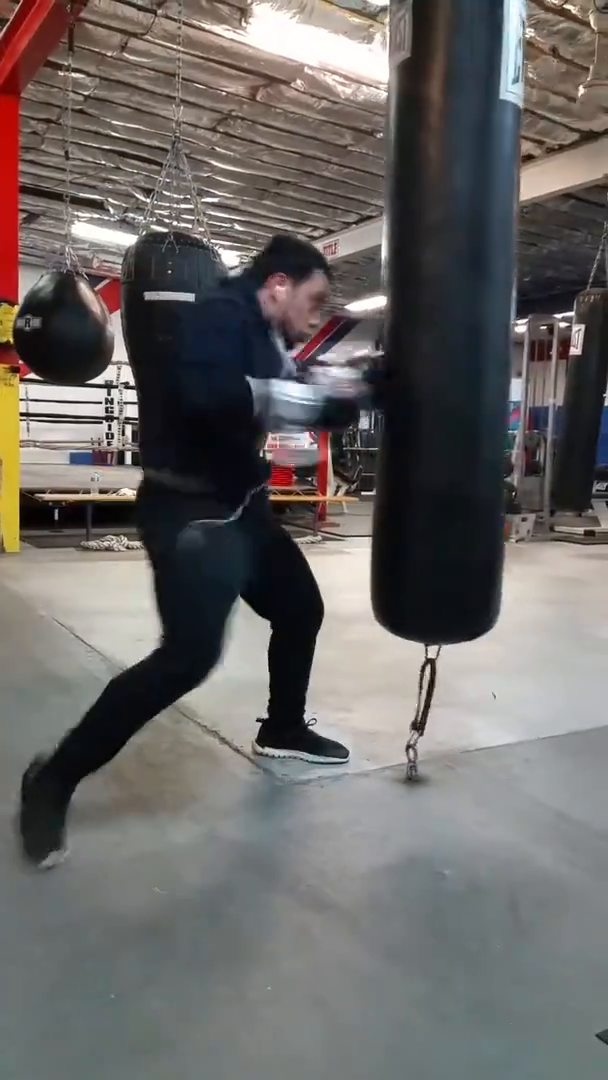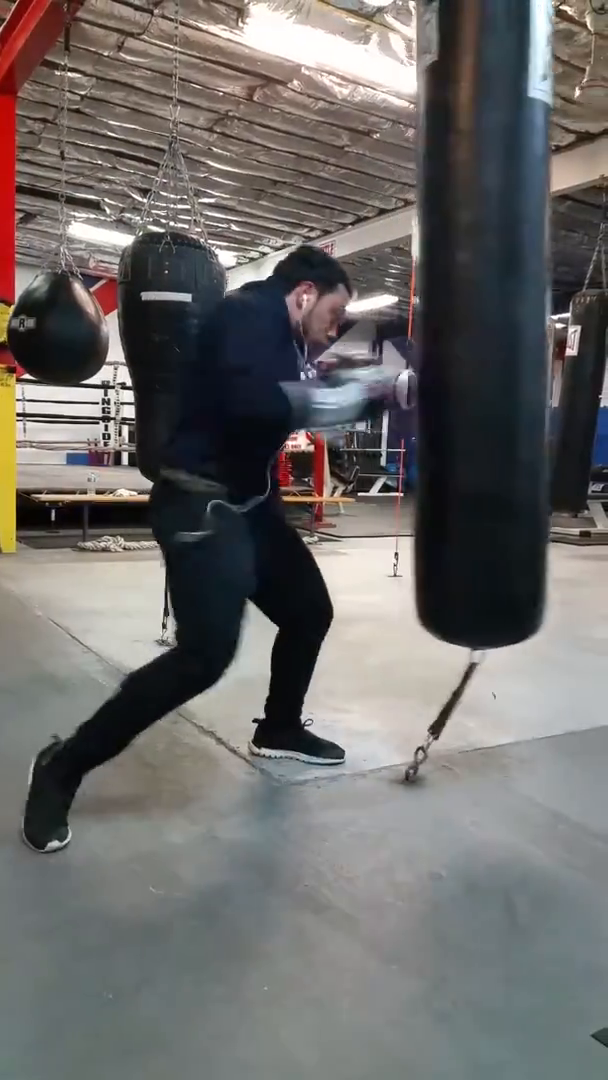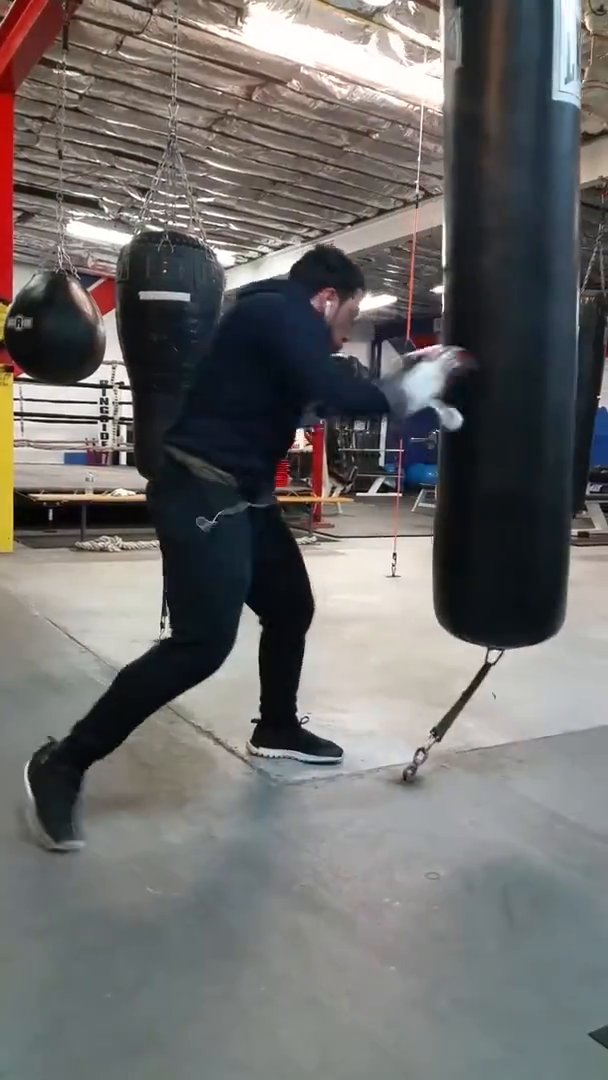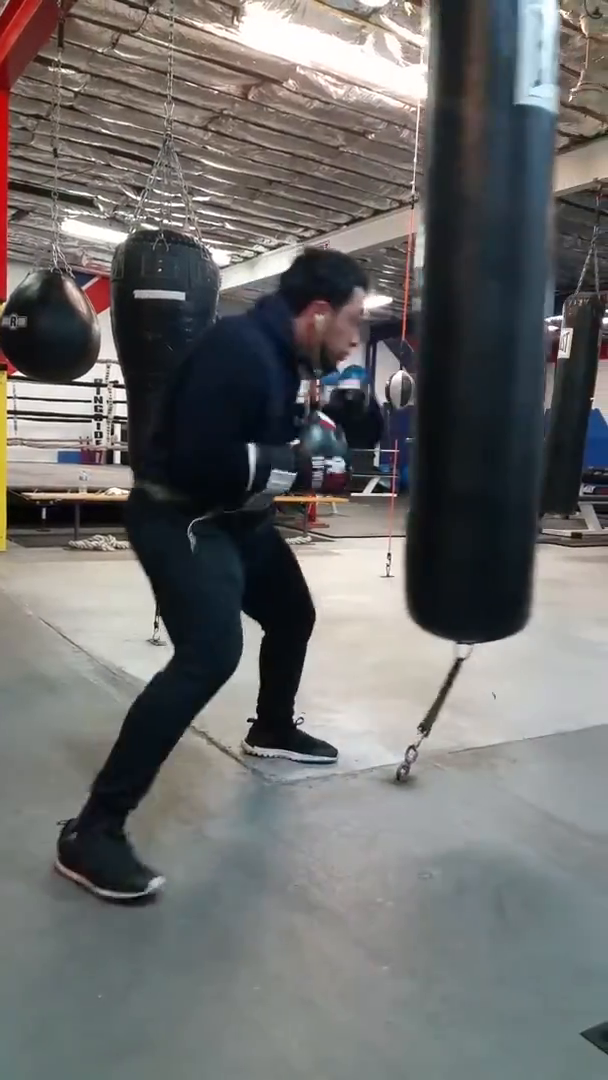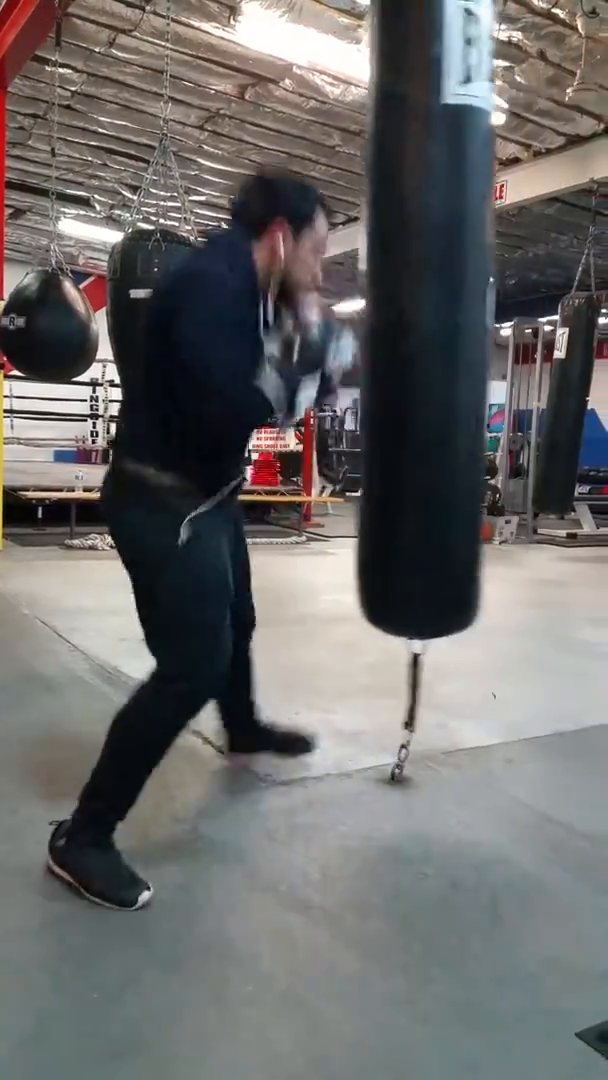
dt=0.2s
person 1, frame 1
left shoulder: (267, 340)
right shoulder: (221, 315)
left elbow: (306, 410)
right elbow: (201, 394)
left wrist: (341, 393)
right wrist: (293, 395)
left hip: (238, 504)
right hip: (189, 509)
left knee: (302, 610)
right knee: (188, 656)
left ankle: (283, 727)
right ankle: (54, 778)
person 1, frame 2
left shoulder: (281, 341)
right shoulder: (253, 316)
left elbow: (301, 409)
right elbow: (250, 403)
left wrist: (368, 390)
right wrist: (343, 394)
left hip: (247, 505)
right hip: (203, 506)
left knee: (308, 610)
right knee: (203, 654)
left ankle: (280, 729)
right ankle: (63, 768)
person 1, frame 3
left shoulder: (285, 319)
right shoulder: (282, 313)
left elbow: (310, 403)
right elbow: (330, 393)
right wrist: (419, 382)
left hip: (239, 493)
right hip: (201, 492)
left knee: (291, 608)
right knee: (202, 643)
left ankle: (277, 730)
right ankle: (62, 766)
person 1, frame 4
left shoulder: (283, 352)
right shoulder: (241, 348)
right elbow: (203, 459)
left wrist: (306, 446)
right wrist: (285, 466)
left hip: (227, 512)
right hip: (177, 516)
left knee: (293, 613)
right knee: (208, 655)
left ankle: (273, 730)
right ankle: (92, 832)
person 1, frame 5
left shoulder: (232, 285)
right shoulder: (211, 283)
right elbow: (226, 406)
left wrist: (296, 371)
right wrist: (301, 370)
left hip: (198, 495)
right hip: (162, 502)
left knee: (230, 620)
right knee: (191, 662)
left ankle: (243, 727)
right ankle: (83, 838)
